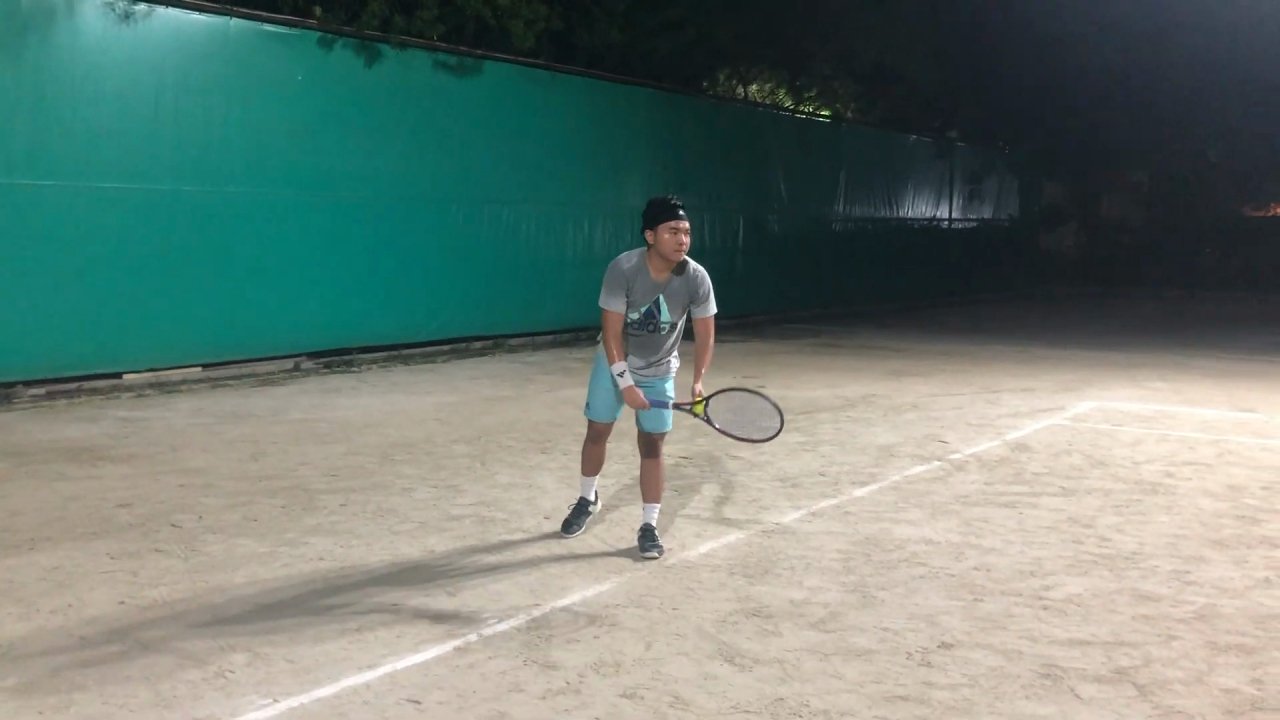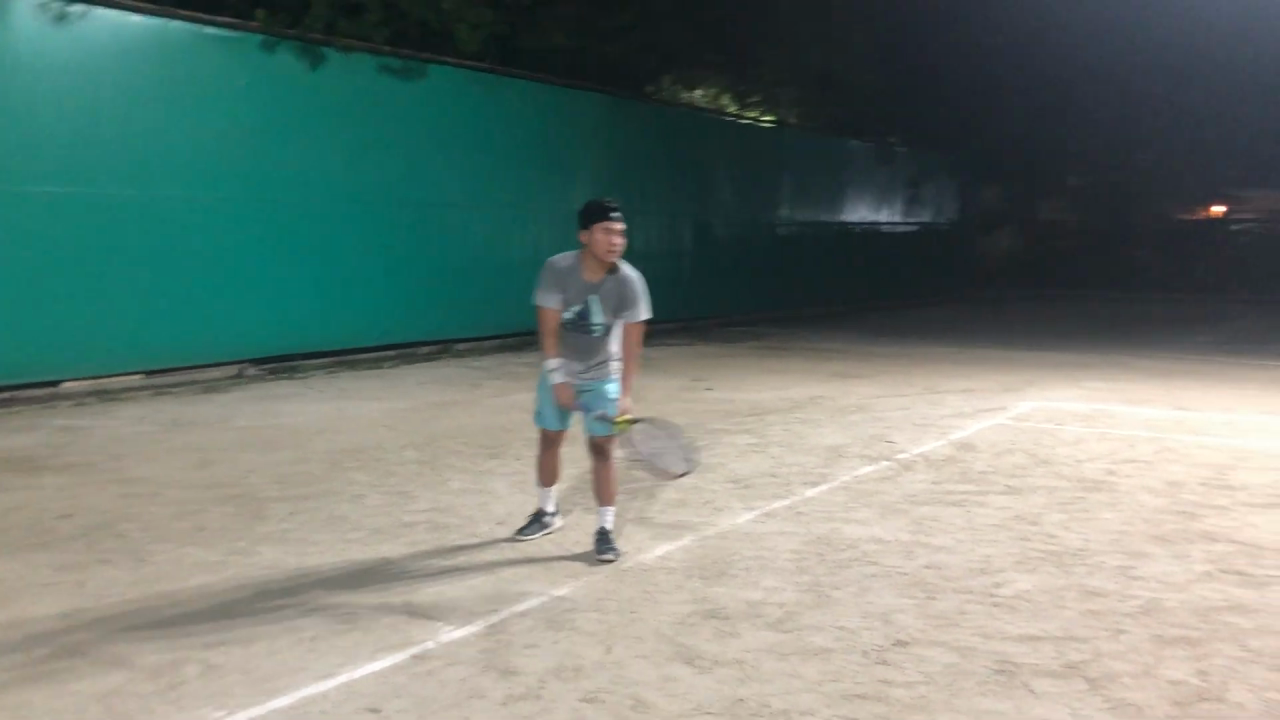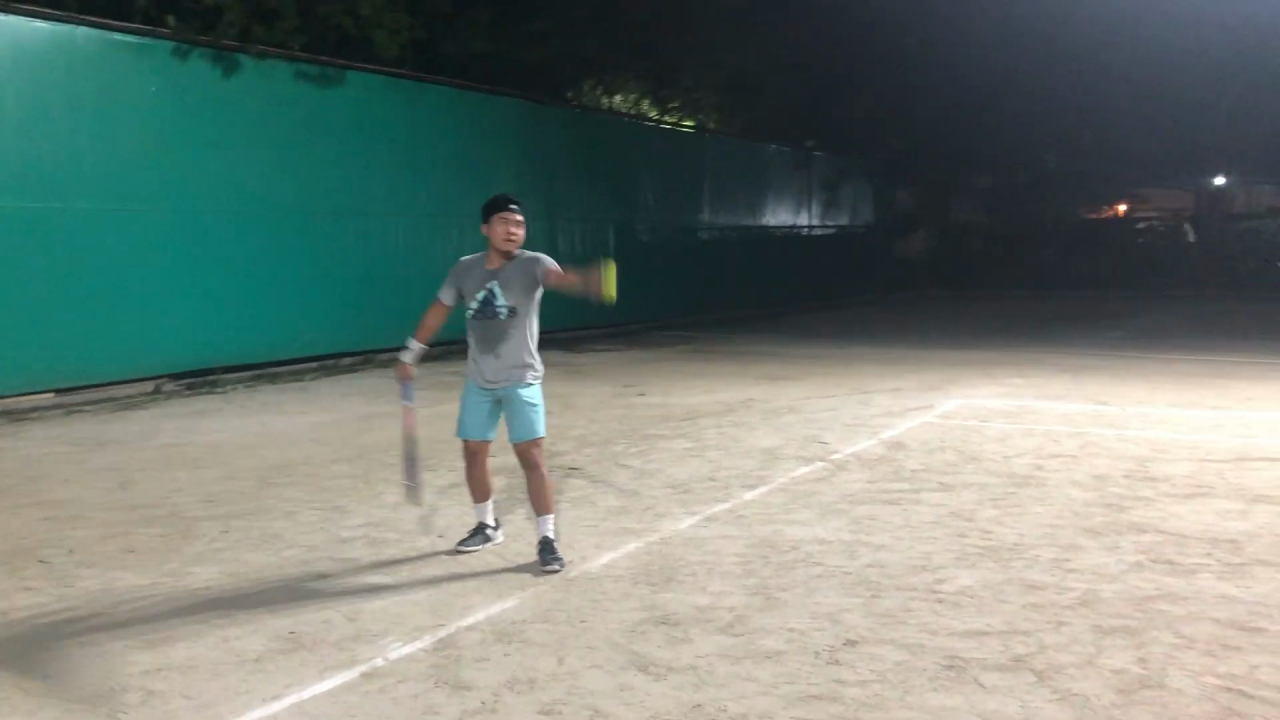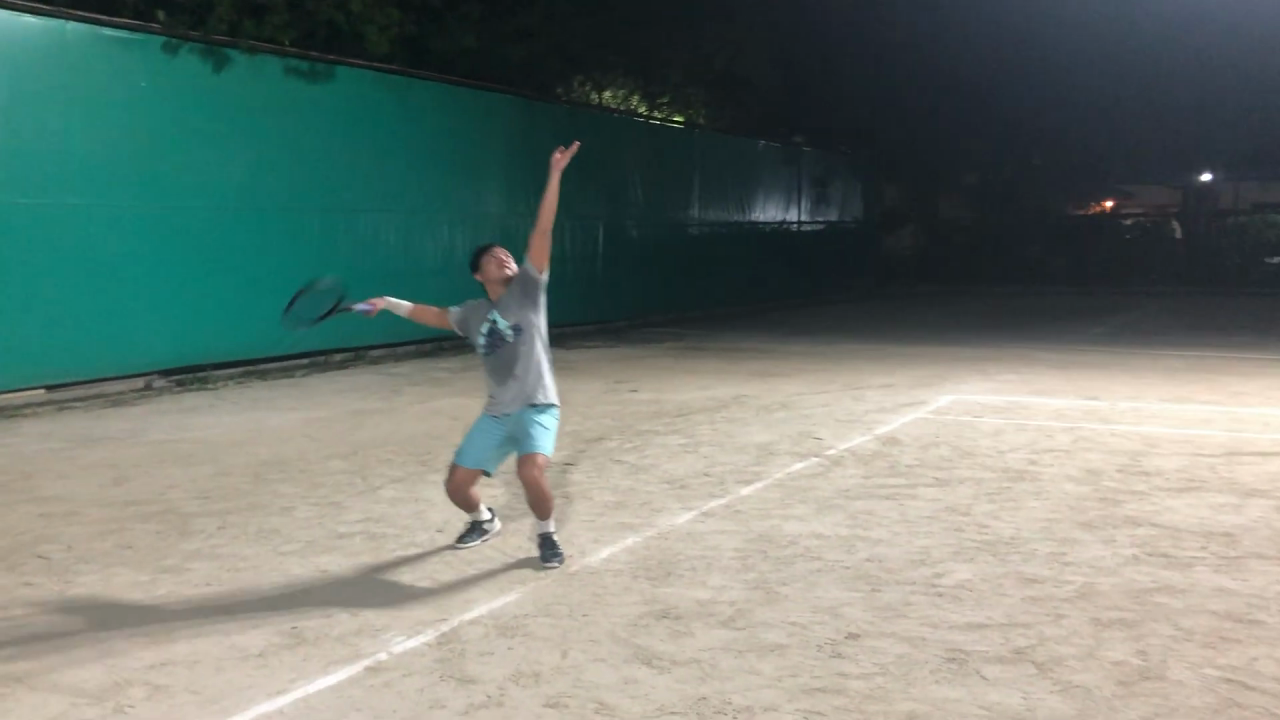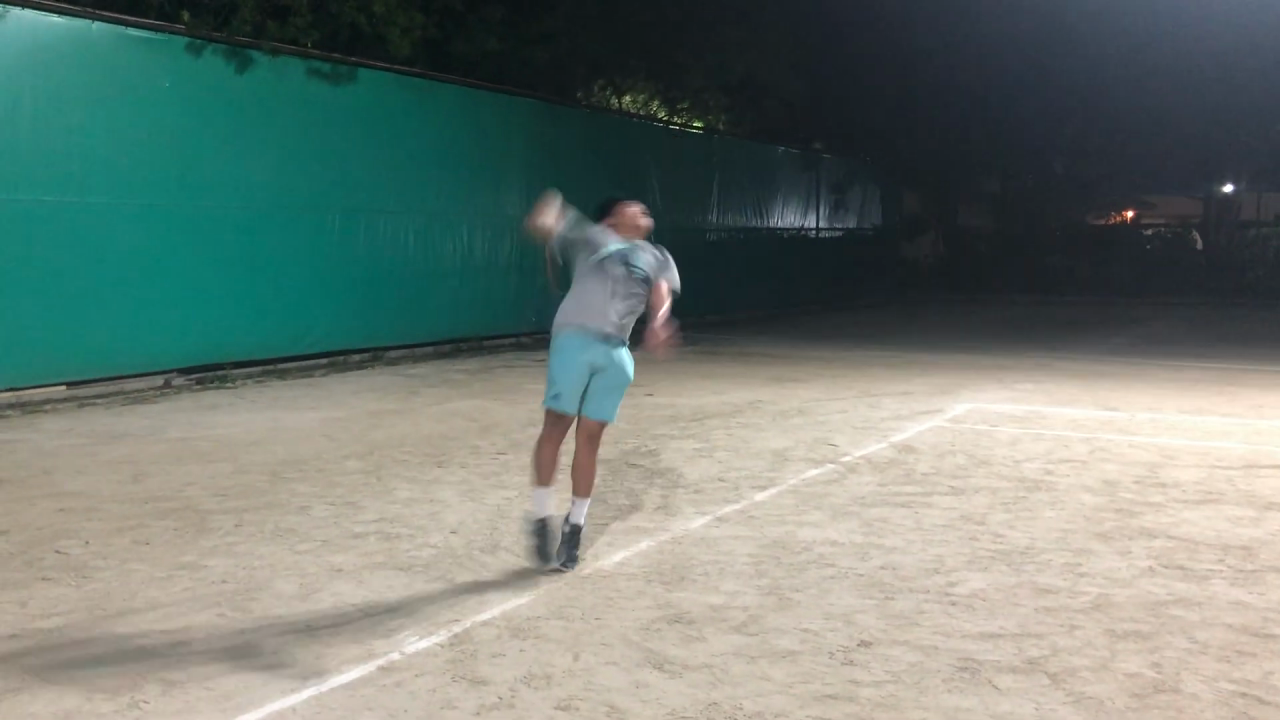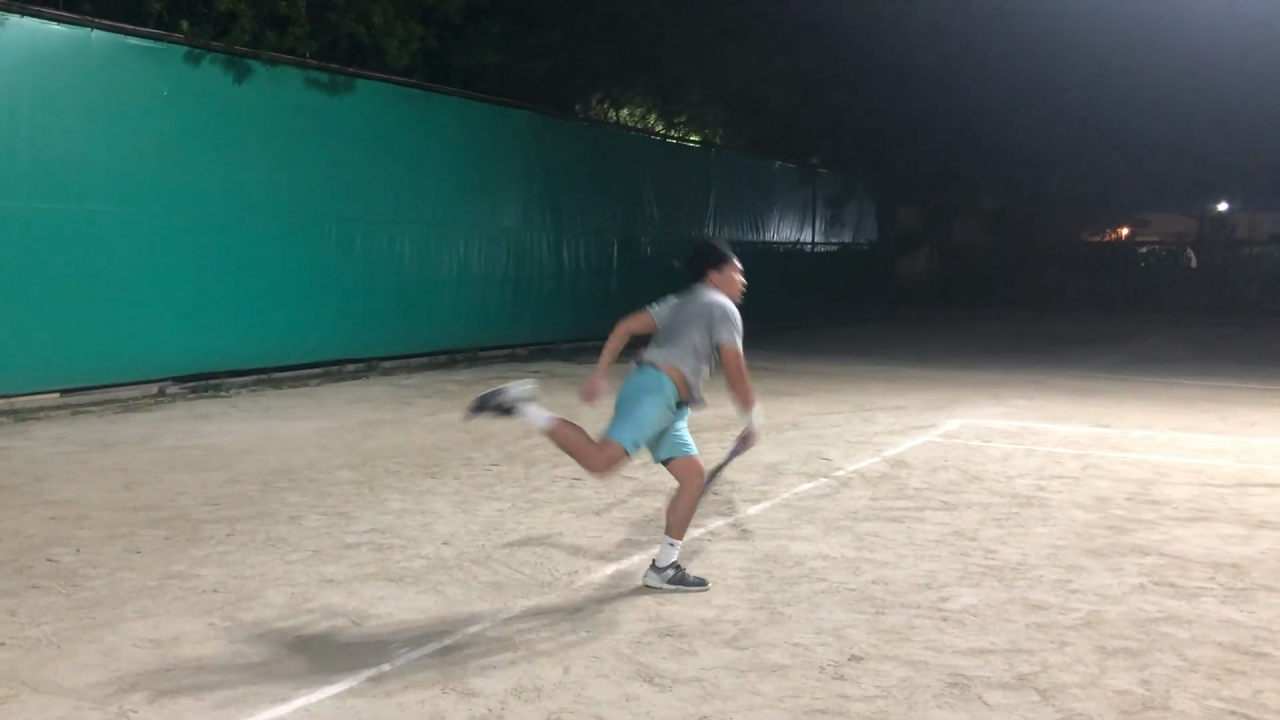
dt=0.4s
person 1, frame 1
left shoulder: (697, 279)
right shoulder: (622, 269)
left elbow: (705, 334)
right elbow: (612, 333)
left wrist: (699, 380)
right wrist: (626, 384)
left hip: (659, 372)
right hip: (614, 365)
left knee: (652, 446)
right knee: (596, 433)
left ankle: (649, 527)
right ankle: (587, 500)
person 1, frame 2
left shoulder: (629, 282)
right shoulder: (557, 270)
left elbow: (632, 342)
right elbow: (549, 330)
left wrist: (625, 393)
right wrist: (558, 379)
left hip: (603, 376)
right hip: (560, 373)
left knee: (602, 447)
right knee: (549, 440)
left ankle: (605, 529)
right ankle: (547, 512)
person 1, frame 3
left shoulder: (532, 265)
right shoulder: (465, 269)
left elbow: (561, 278)
right elbow: (438, 310)
left wrist: (588, 281)
right wrist: (410, 353)
left hip: (521, 380)
right hip: (479, 381)
left knee: (531, 456)
right knee: (473, 453)
left ankle: (547, 540)
right ankle: (487, 526)
person 1, frame 4
left shoulder: (528, 291)
right shoulder: (475, 312)
left elbow: (542, 230)
right elbow: (436, 316)
left wrist: (555, 173)
right wrist: (391, 303)
left hip: (537, 409)
right hip: (496, 415)
left knee: (531, 475)
right knee: (456, 484)
left ankle: (547, 535)
right ankle: (484, 520)
person 1, frame 5
left shoulder: (657, 258)
right shoulder: (589, 237)
left elbow: (661, 298)
right elbow: (540, 227)
left wrist: (663, 321)
left hip: (614, 351)
right hip: (575, 340)
left knee: (590, 439)
right knee: (556, 424)
left ankle: (574, 524)
right ankle: (542, 517)
person 1, frame 6
left shoulder: (679, 303)
right shoulder: (721, 310)
left elbow: (627, 325)
right elbow: (735, 371)
left wrist: (601, 373)
right wrist: (753, 418)
left hip: (667, 404)
right hip: (654, 390)
left knee: (694, 478)
right knee: (598, 460)
left ankle: (665, 565)
right ankle: (521, 400)
